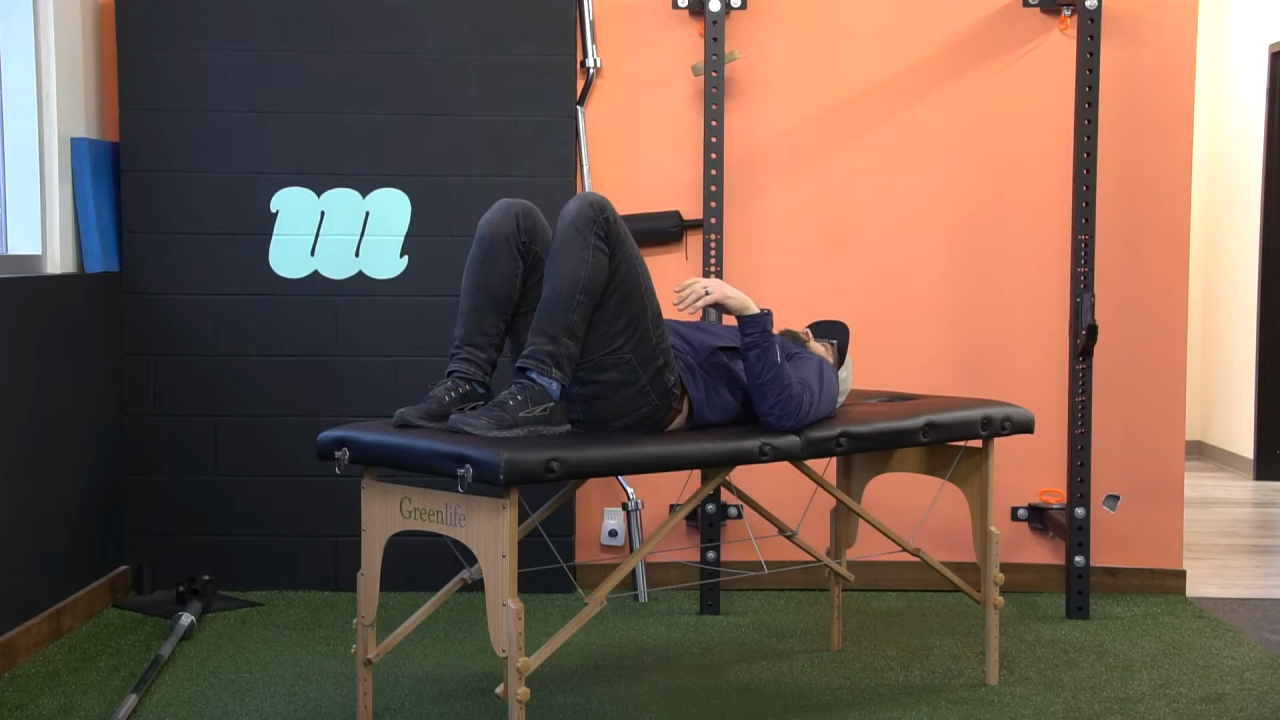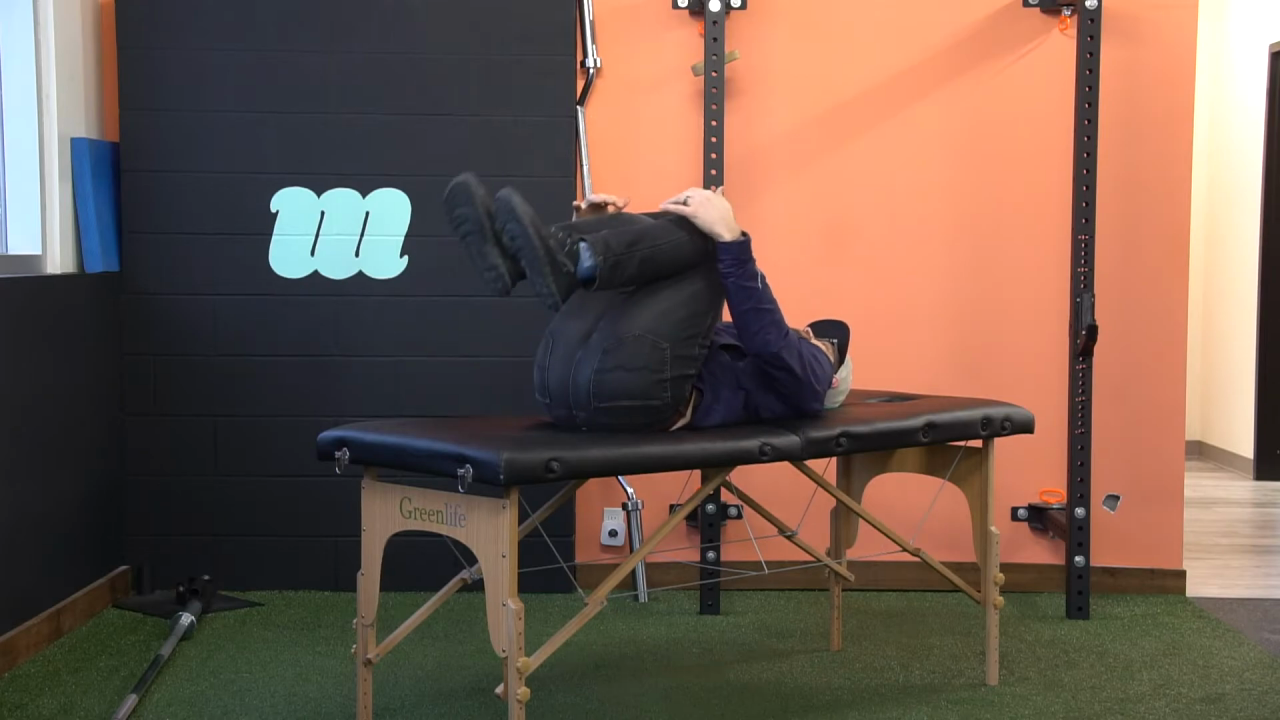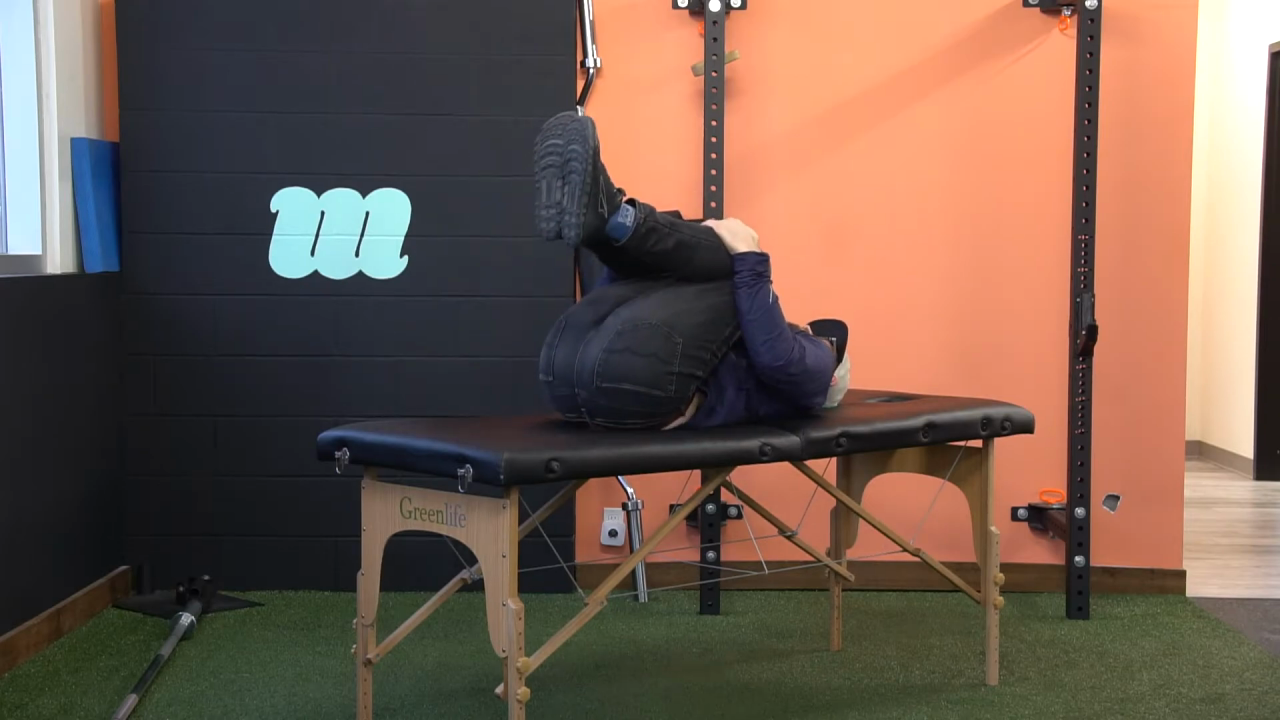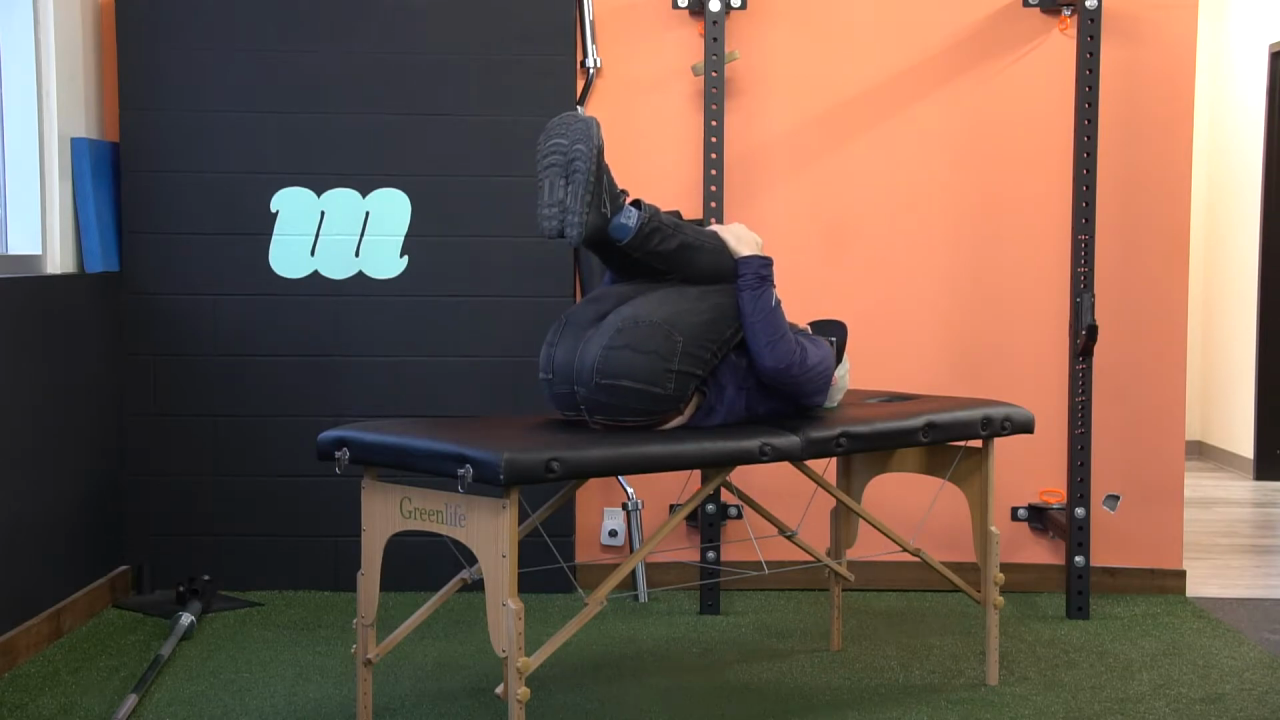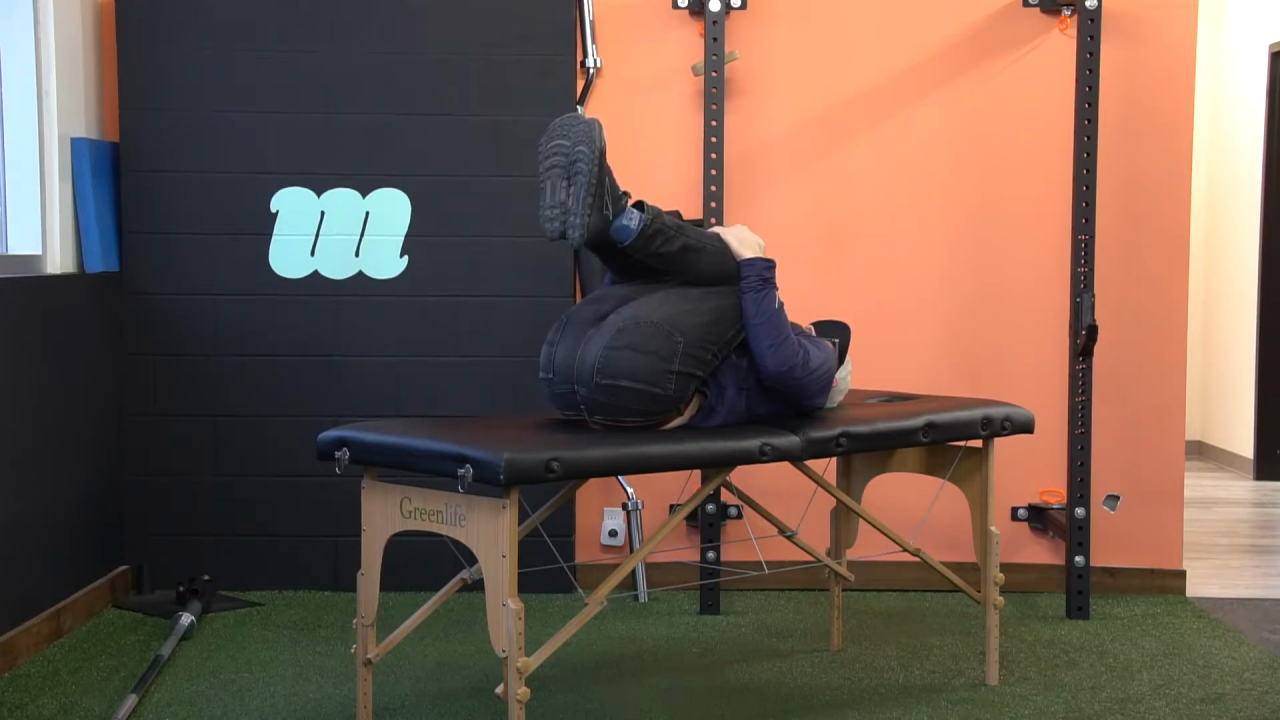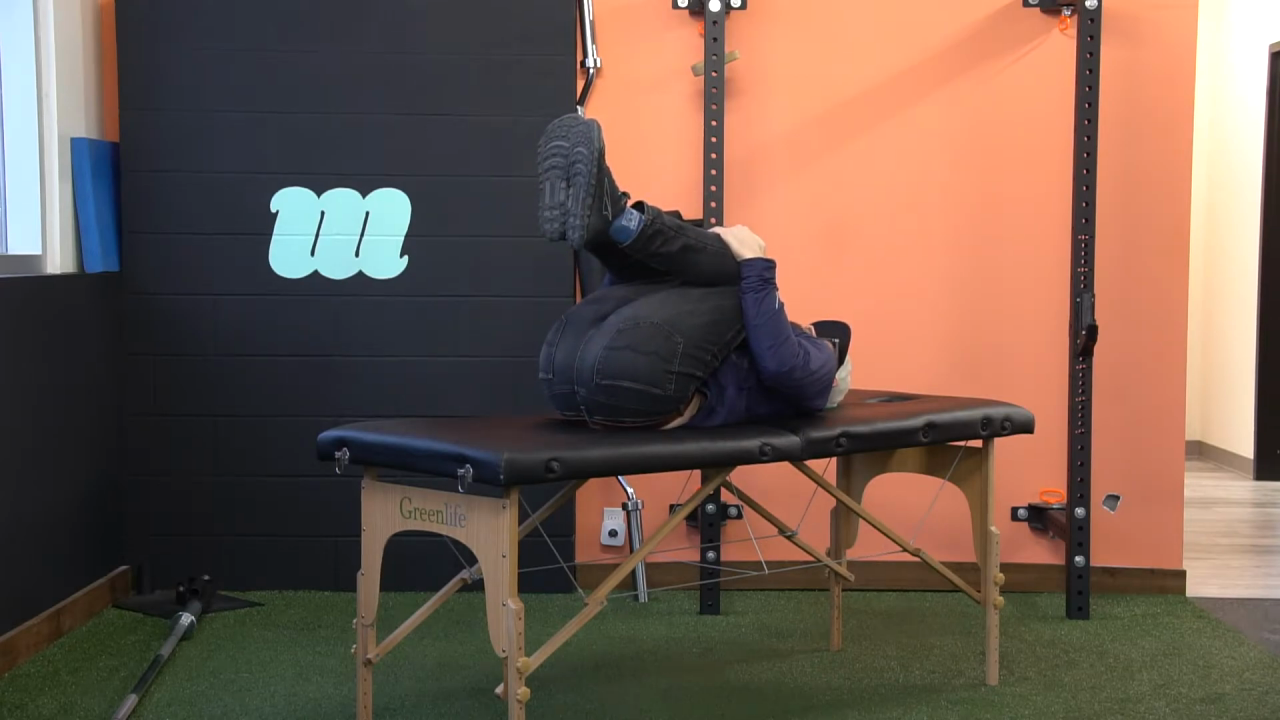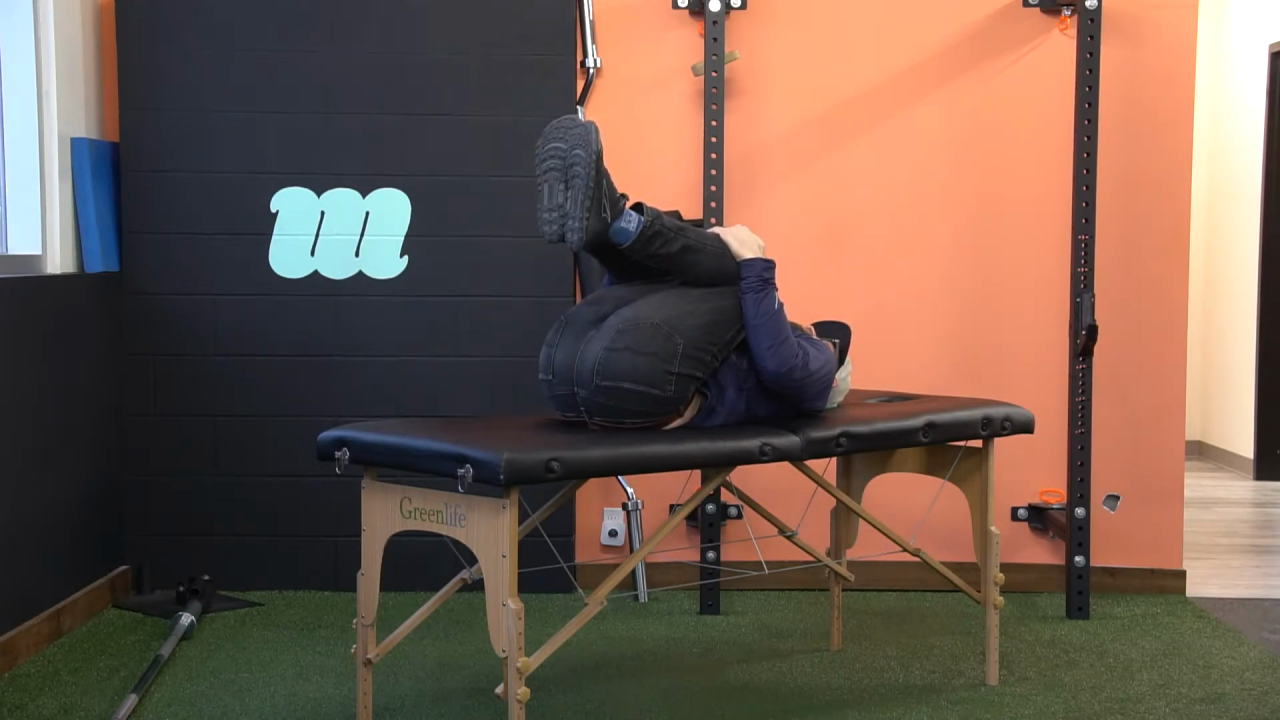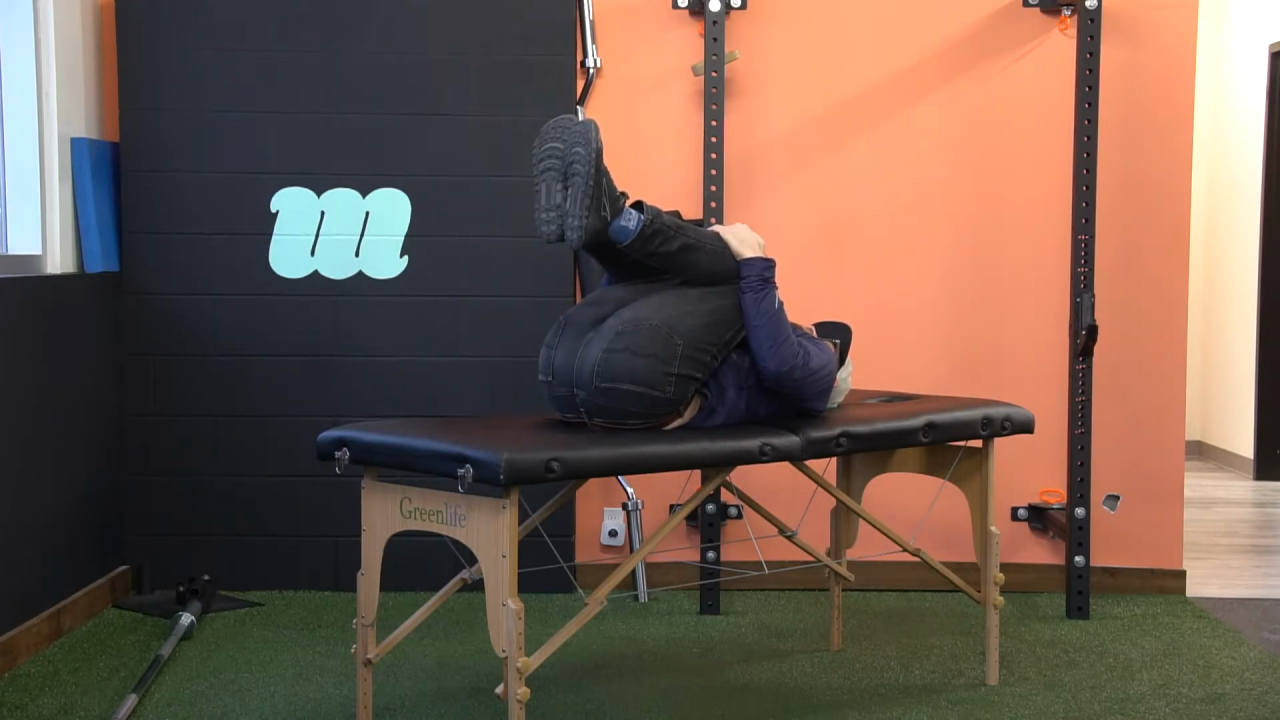
dt=0.7s
person 1, frame 1
left shoulder: (809, 371)
right shoulder: (728, 341)
left elbow: (781, 413)
left wrist: (749, 312)
left hip: (639, 395)
right hip: (576, 384)
left knee: (589, 212)
right knee: (512, 219)
left ankle: (537, 392)
right ankle: (465, 387)
person 1, frame 2
left shoulder: (806, 378)
right shoulder: (728, 343)
left elbow: (769, 339)
left wrist: (731, 239)
right wrist: (598, 230)
left hip: (637, 385)
left knee: (705, 235)
left ankle: (566, 261)
right ankle: (509, 249)
person 1, frame 3
left shoulder: (812, 366)
right shoulder: (735, 352)
left elbow: (775, 358)
left wrist: (749, 259)
left hip: (639, 383)
left knee: (737, 262)
left ankle: (606, 212)
right ankle: (600, 216)
person 1, frame 4
left shoulder: (814, 364)
right shoulder: (733, 346)
left elbow: (777, 361)
left wrist: (752, 262)
left hip: (641, 378)
left knee: (739, 267)
left ankle: (611, 214)
right ankle: (599, 214)
person 1, frame 5
left shoulder: (815, 364)
right shoulder: (738, 351)
left elbow: (779, 363)
left wrist: (754, 264)
left knee: (740, 269)
left ankle: (613, 216)
right ankle: (605, 214)
person 1, frame 6
left shoulder: (816, 364)
right shoulder: (734, 347)
left elbow: (779, 364)
left wrist: (754, 265)
left knee: (740, 271)
left ankle: (613, 216)
right ankle: (602, 218)
person 1, frame 7
left shoulder: (815, 365)
right shoulder: (737, 348)
left elbow: (779, 364)
left wrist: (754, 264)
left hip: (641, 382)
left knee: (741, 269)
left ankle: (610, 217)
right ankle: (603, 216)
person 1, frame 8
left shoulder: (817, 364)
right shoulder: (736, 343)
left elbow: (780, 364)
left wrist: (755, 263)
left knee: (739, 269)
left ankle: (611, 216)
